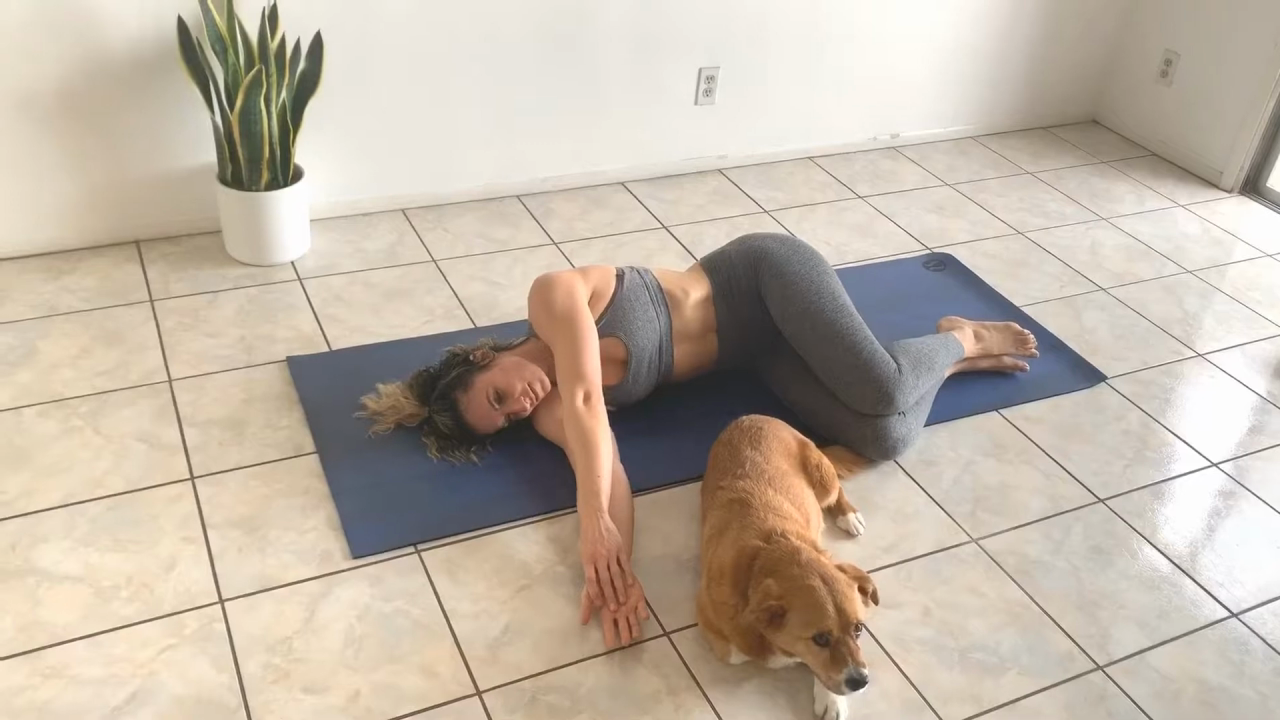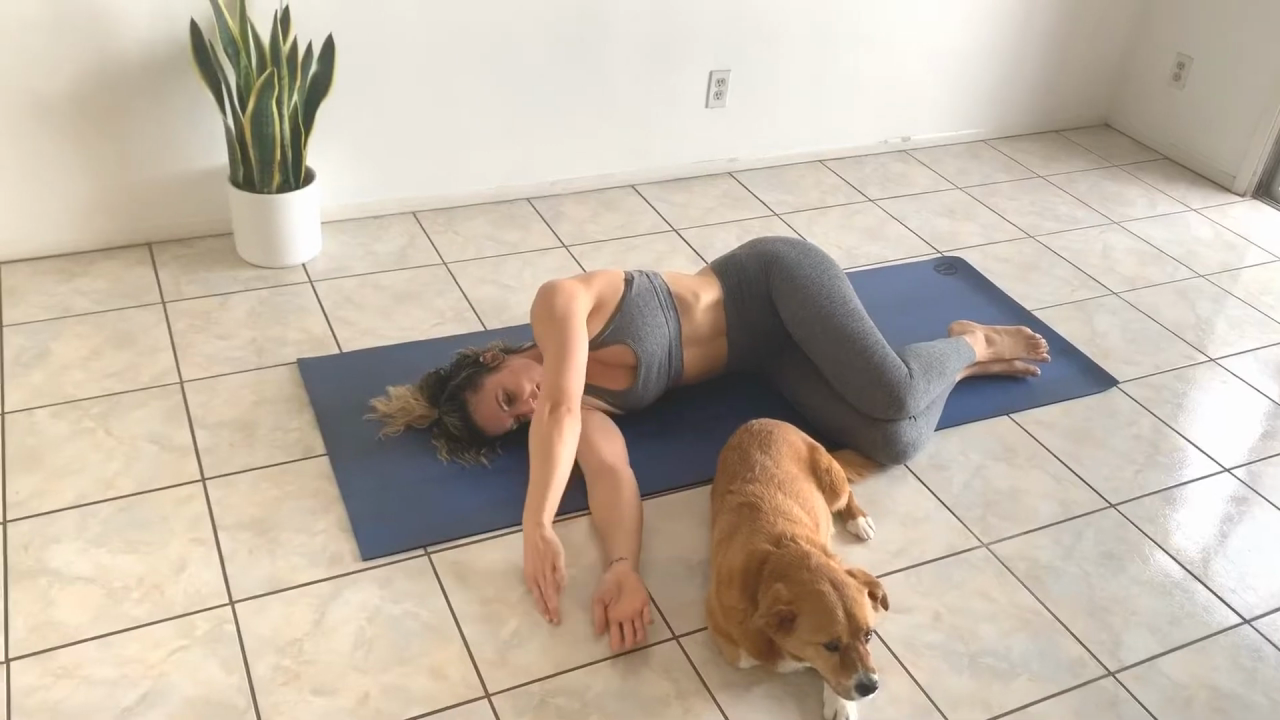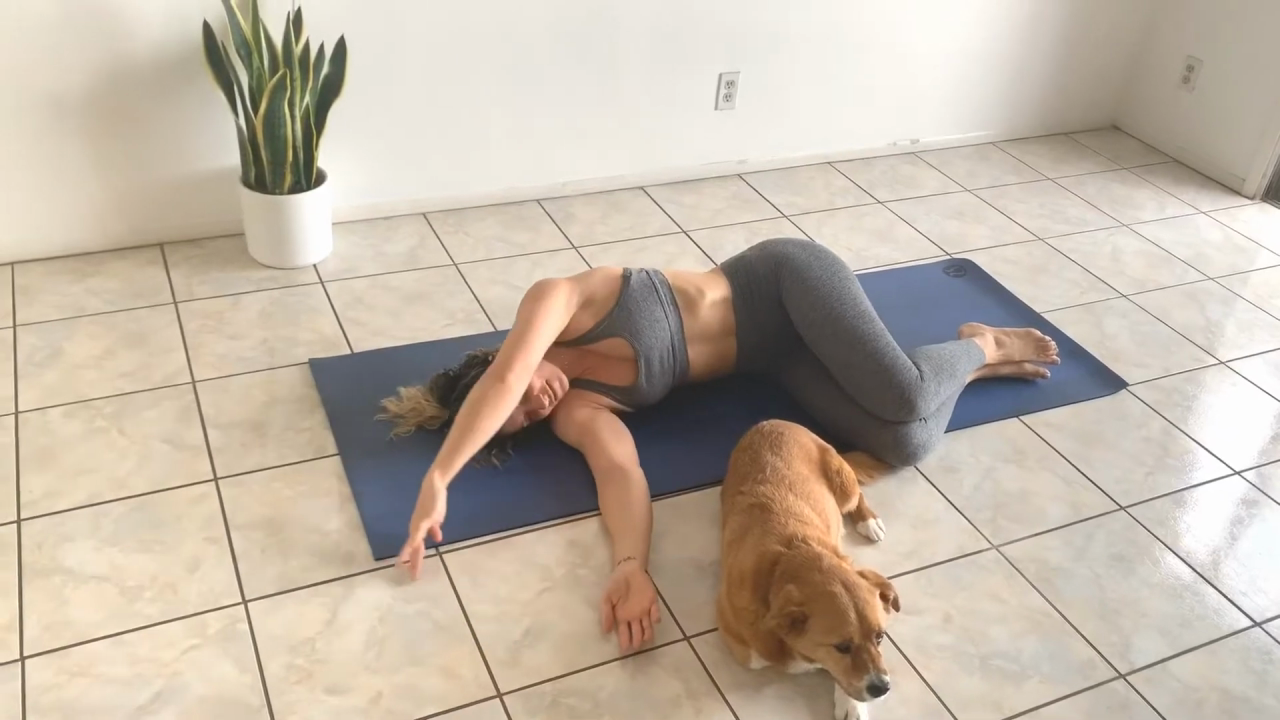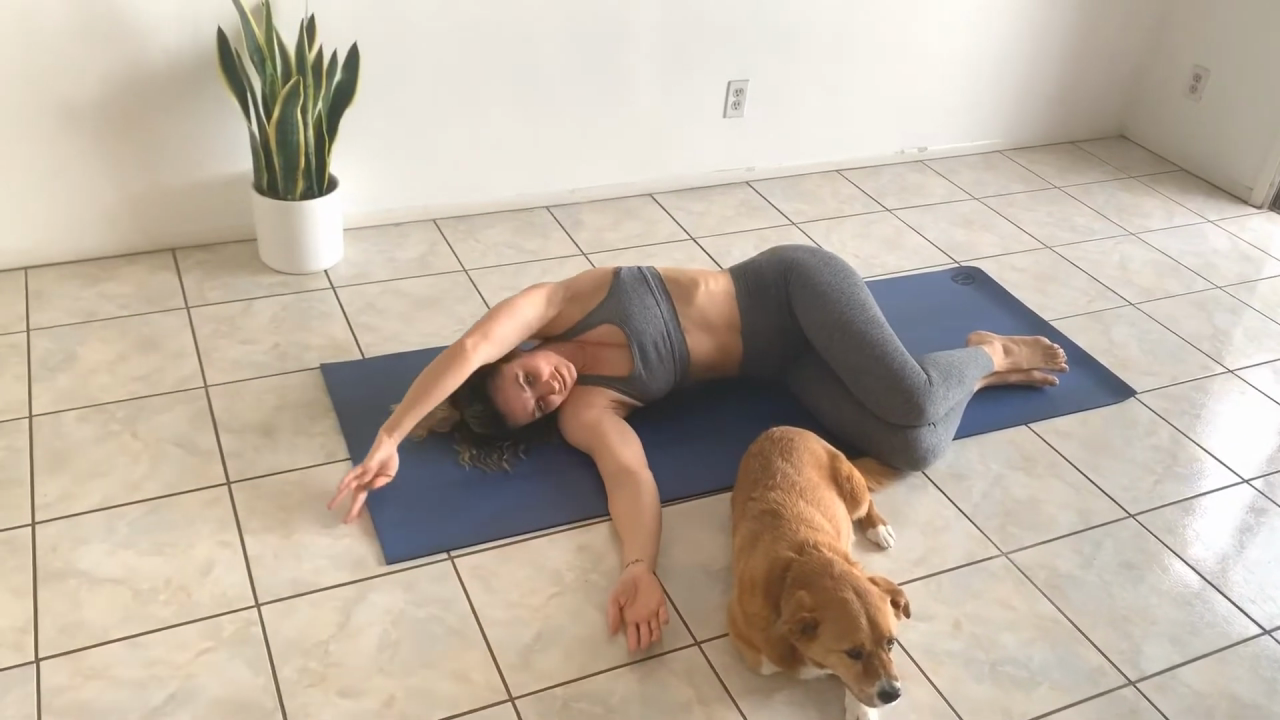
dt=0.5s
person 1, frame 1
left shoulder: (550, 296)
right shoulder: (551, 412)
left elbow: (587, 397)
right elbow: (604, 461)
left wrist: (594, 524)
right wrist: (616, 564)
left hip: (765, 274)
right hip: (751, 348)
left knee: (882, 395)
right knee: (882, 437)
left ankle: (959, 339)
right ankle: (952, 357)
person 1, frame 2
left shoulder: (558, 302)
right shoulder: (585, 413)
left elbow: (560, 405)
right elbow: (611, 471)
left wrist: (537, 527)
right wrist: (622, 566)
left hip: (776, 276)
right hip: (762, 351)
left knee: (892, 397)
right knee: (893, 442)
left ankle: (970, 344)
right ankle: (963, 359)
person 1, frame 3
left shoulder: (555, 302)
right shoulder: (578, 414)
left elbow: (505, 376)
right elbow: (621, 473)
left wrist: (436, 481)
right wrist: (630, 567)
left hip: (783, 278)
right hip: (770, 355)
left knee: (903, 401)
right knee: (903, 444)
left ankle: (981, 346)
right ankle: (975, 360)
person 1, frame 4
left shoulder: (554, 305)
right shoulder: (584, 414)
left elbow: (470, 348)
right elbow: (630, 474)
left wrist: (389, 433)
right wrist: (638, 568)
left hip: (791, 282)
right hip: (774, 362)
left knee: (912, 407)
right knee: (912, 449)
left ankle: (988, 354)
right ankle: (980, 365)
